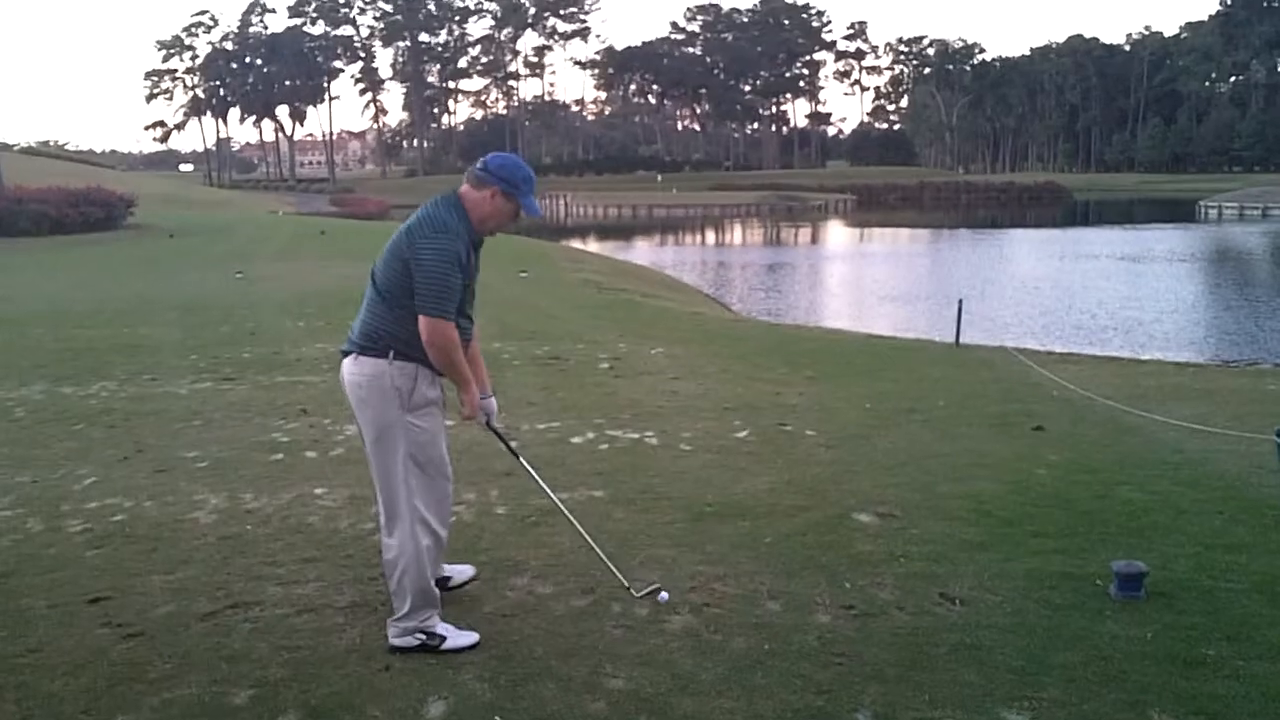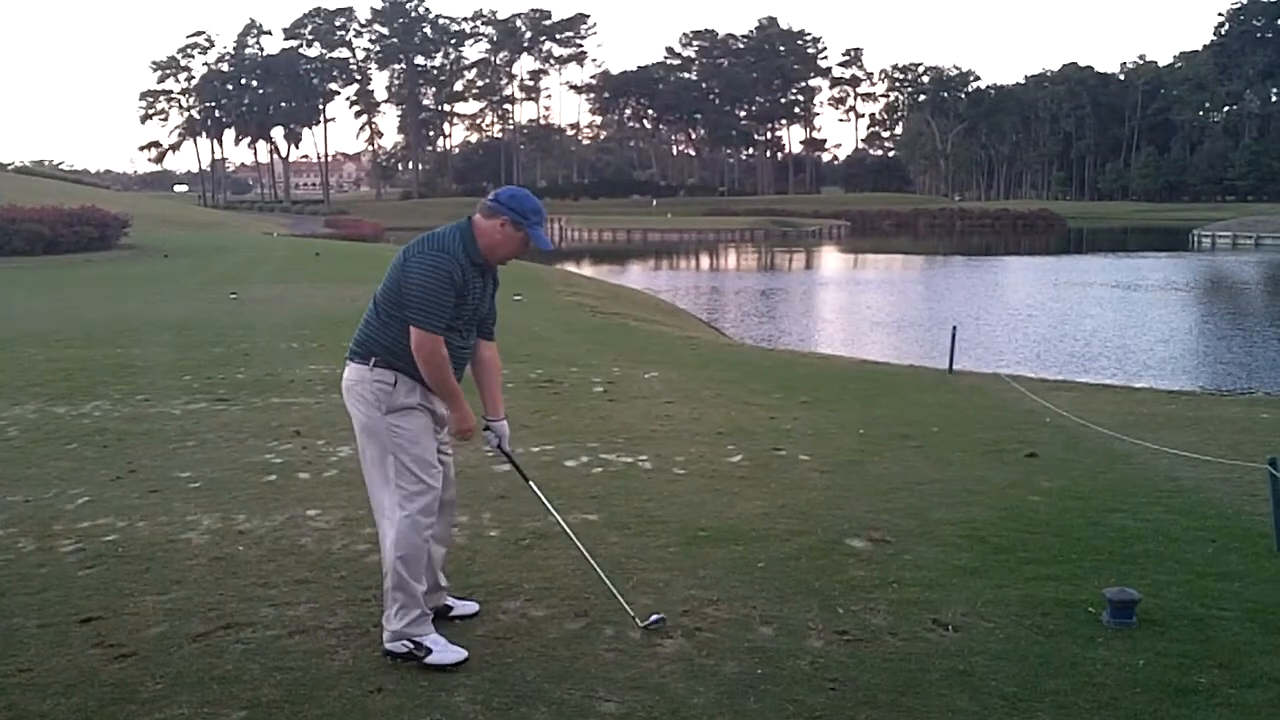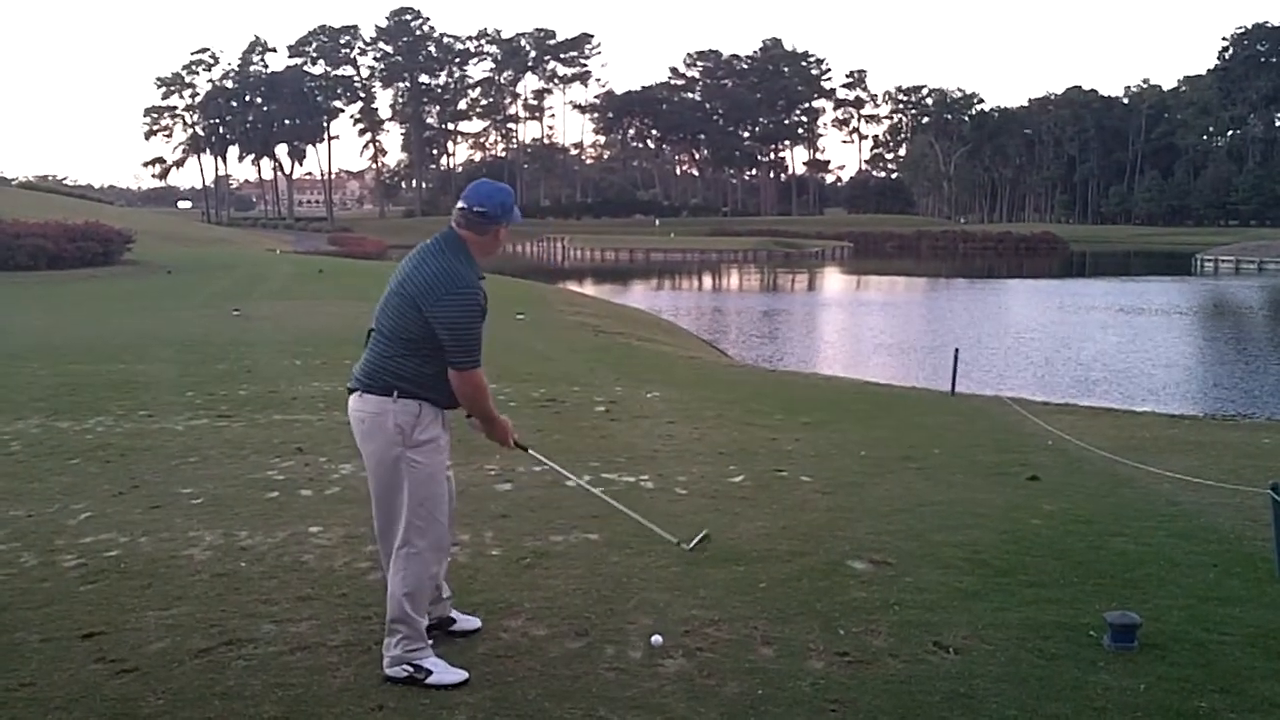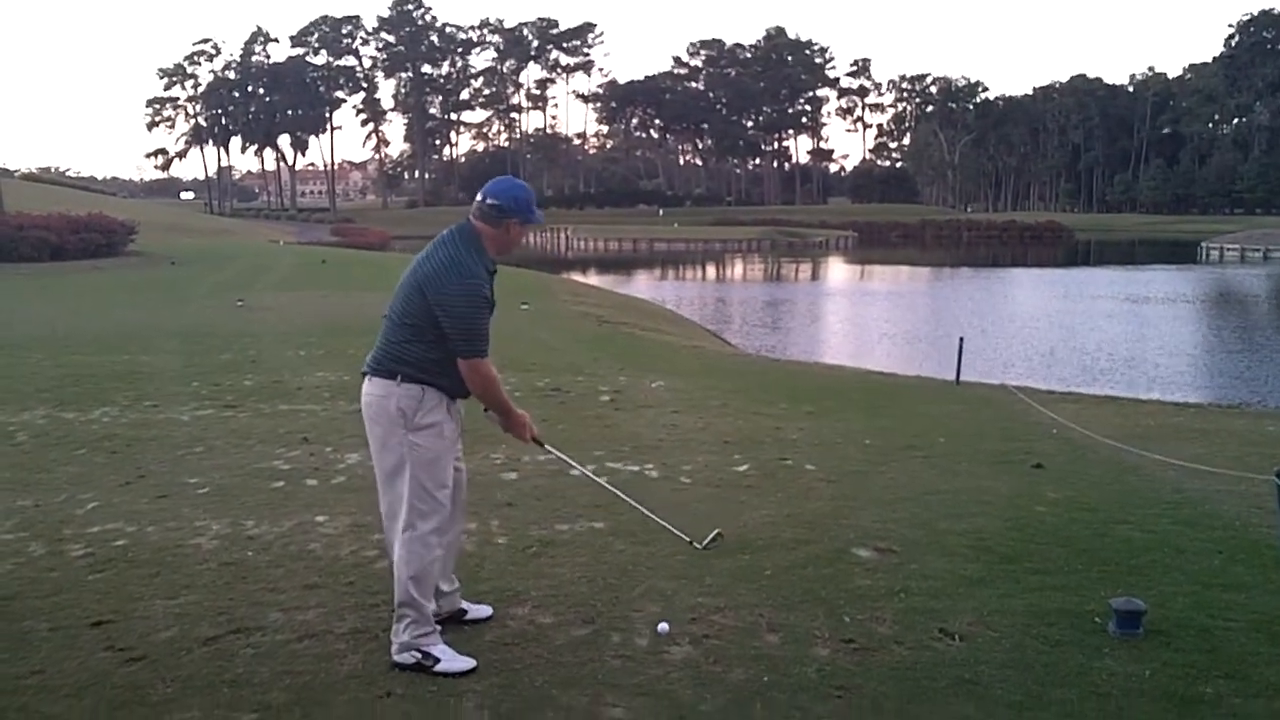
dt=0.5s
person 1, frame 1
left shoulder: (451, 225)
right shoulder: (442, 236)
left elbow: (459, 321)
right elbow: (436, 331)
left wrist: (484, 387)
right wrist: (466, 388)
left hip: (387, 367)
right hip: (392, 373)
left knee: (416, 485)
right knee: (418, 495)
left ankle: (424, 572)
right ankle: (413, 625)
person 1, frame 2
left shoulder: (484, 268)
right shoulder: (437, 257)
left elbow: (483, 343)
right elbow: (426, 343)
left wrist: (496, 416)
right wrist: (457, 408)
left hip: (419, 386)
right hip: (385, 383)
left knee: (438, 497)
right knee: (412, 502)
left ankle: (430, 595)
right ankle: (406, 631)
person 1, frame 3
left shoulder: (437, 255)
right shoulder: (459, 286)
right elbow: (466, 377)
left wrist: (482, 414)
right wrist: (493, 422)
left hip: (400, 403)
right hip: (400, 413)
left knee: (433, 514)
right knee: (416, 532)
left ankle: (432, 607)
right ankle: (405, 655)
person 1, frame 4
left shoulder: (466, 252)
right shoulder: (461, 274)
left elbow: (479, 340)
right elbow: (474, 366)
left wrist: (500, 403)
right wrist: (510, 415)
left hip: (428, 394)
right hip: (406, 398)
left knee: (447, 502)
right knee: (422, 517)
left ankle: (441, 601)
right ankle: (414, 640)
